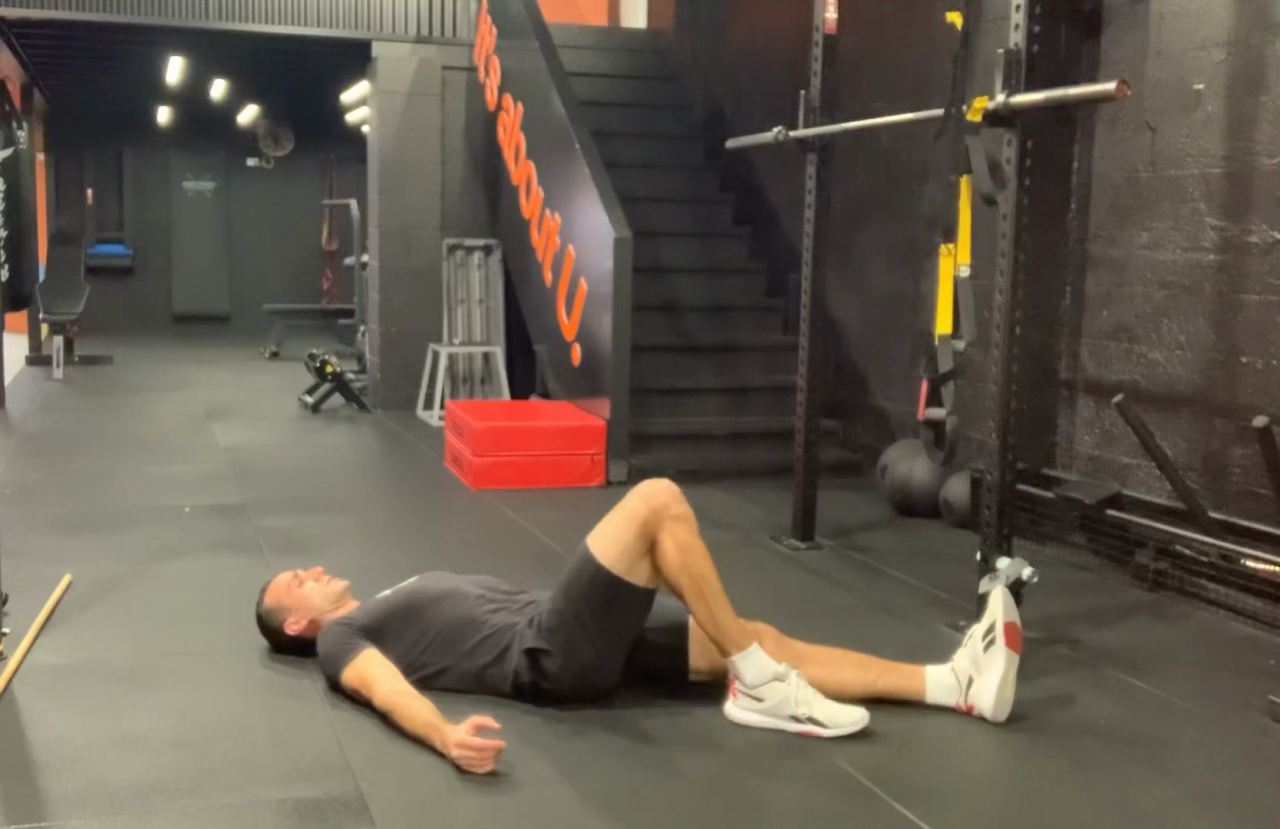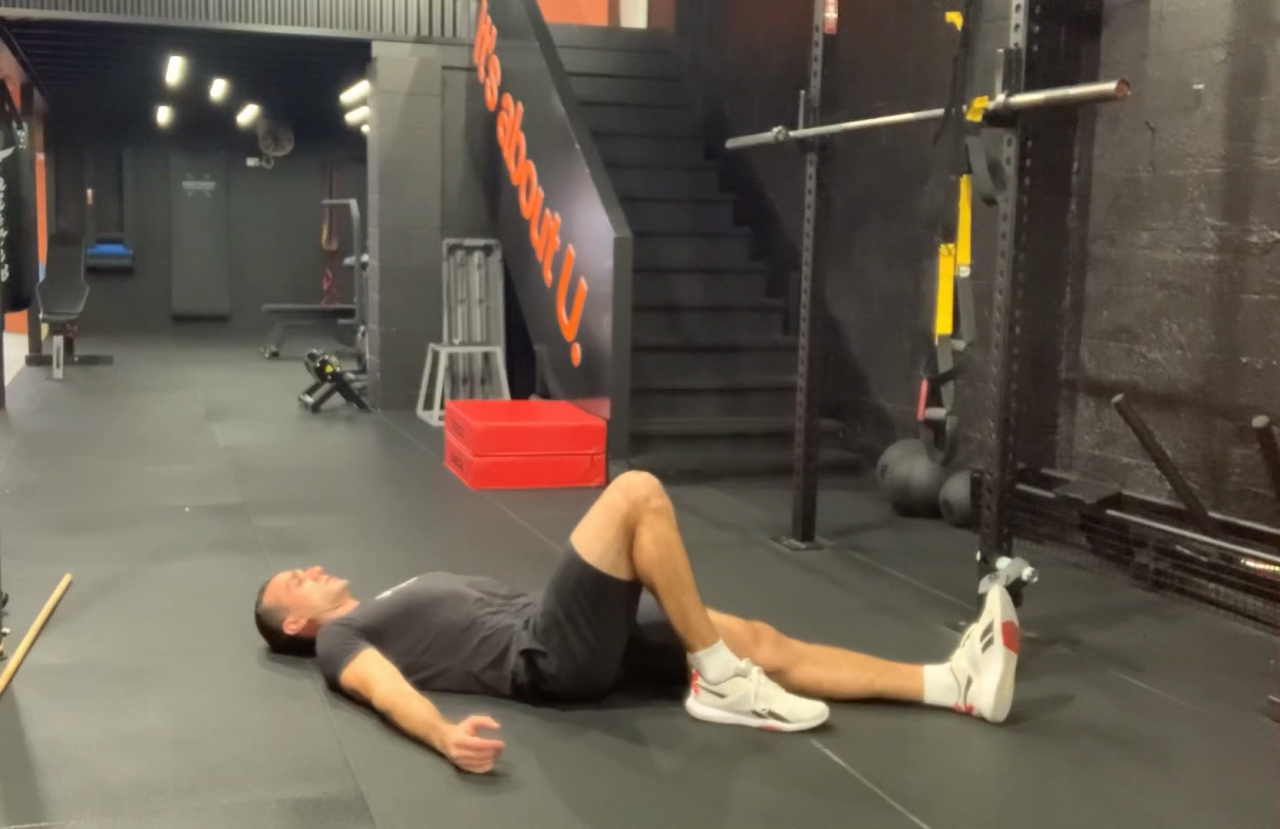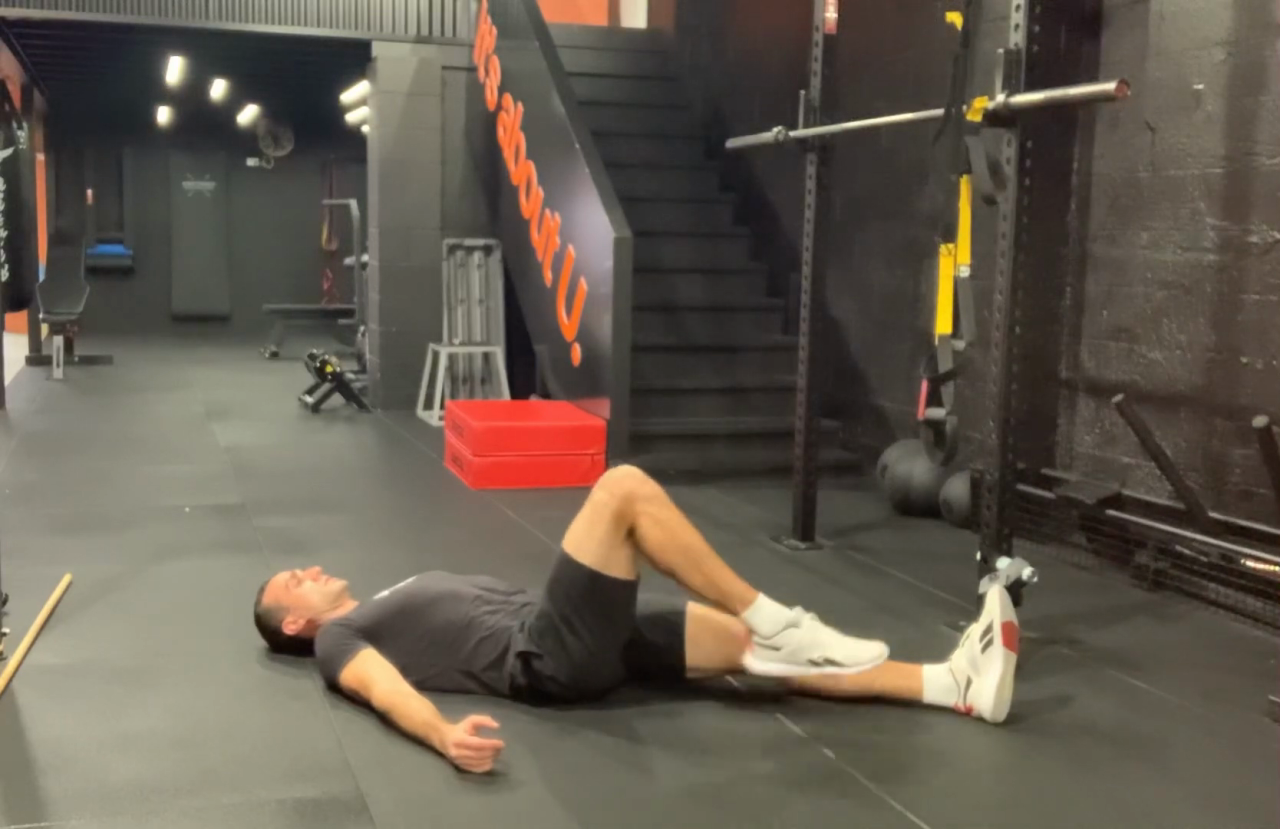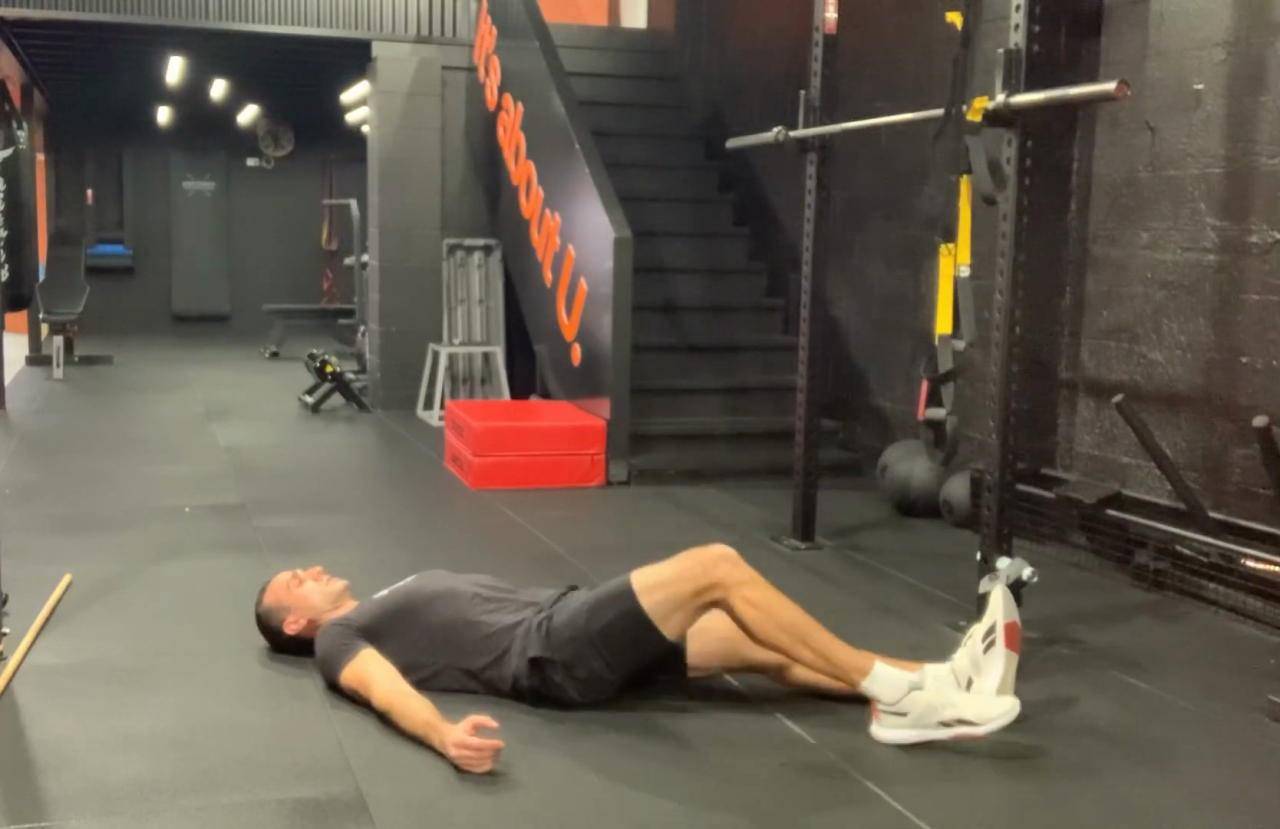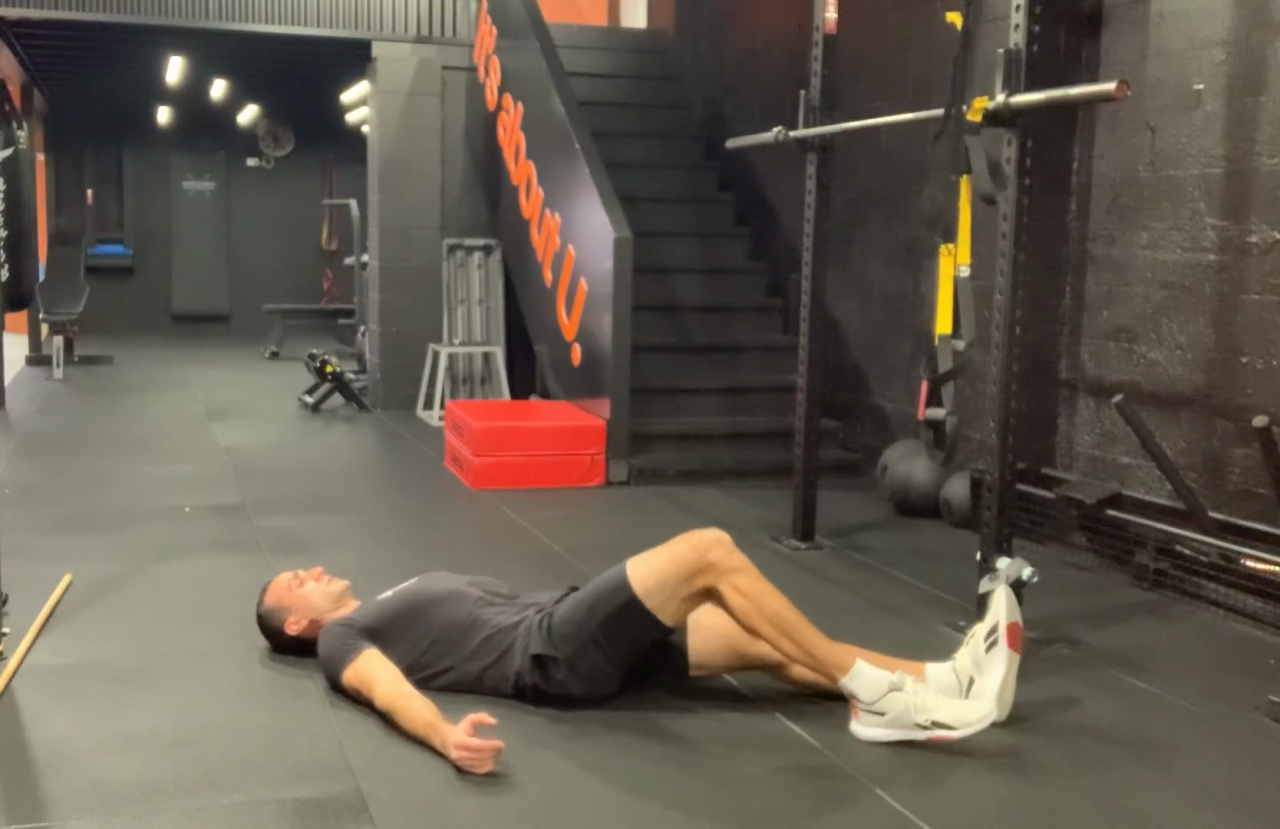
dt=0.7s
person 1, frame 1
left shoulder: (390, 605)
right shoulder: (341, 639)
right elbow: (386, 690)
right wrist: (445, 733)
left hip: (567, 633)
right hip: (552, 656)
left knee: (755, 638)
right knee: (658, 498)
left ankle: (958, 685)
right ankle: (760, 686)
person 1, frame 2
left shoulder: (391, 606)
right shoulder: (340, 641)
right elbow: (386, 688)
right wrist: (444, 735)
left hip: (571, 636)
right hip: (550, 657)
left knee: (761, 643)
right knee: (637, 493)
left ankle: (958, 684)
right ankle: (720, 683)
person 1, frame 3
left shoulder: (393, 604)
right shoulder: (339, 639)
right elbow: (386, 689)
right wrist: (444, 734)
left hip: (581, 638)
right hip: (550, 657)
left knee: (756, 645)
right knee: (624, 486)
left ankle: (955, 685)
right ankle: (774, 626)
person 1, frame 4
left shoulder: (386, 610)
right shoulder: (339, 641)
right elbow: (386, 690)
right wrist: (443, 735)
left hip: (563, 621)
right hip: (554, 658)
left knee: (760, 645)
right knee: (716, 566)
left ankle: (945, 678)
right ankle: (900, 697)
person 1, frame 5
left shoulder: (391, 607)
right shoulder: (342, 640)
right elbow: (387, 689)
right wrist: (444, 734)
left hip: (565, 621)
right hip: (558, 655)
left knee: (762, 645)
right knee: (709, 550)
left ankle: (949, 678)
right ankle: (878, 698)
